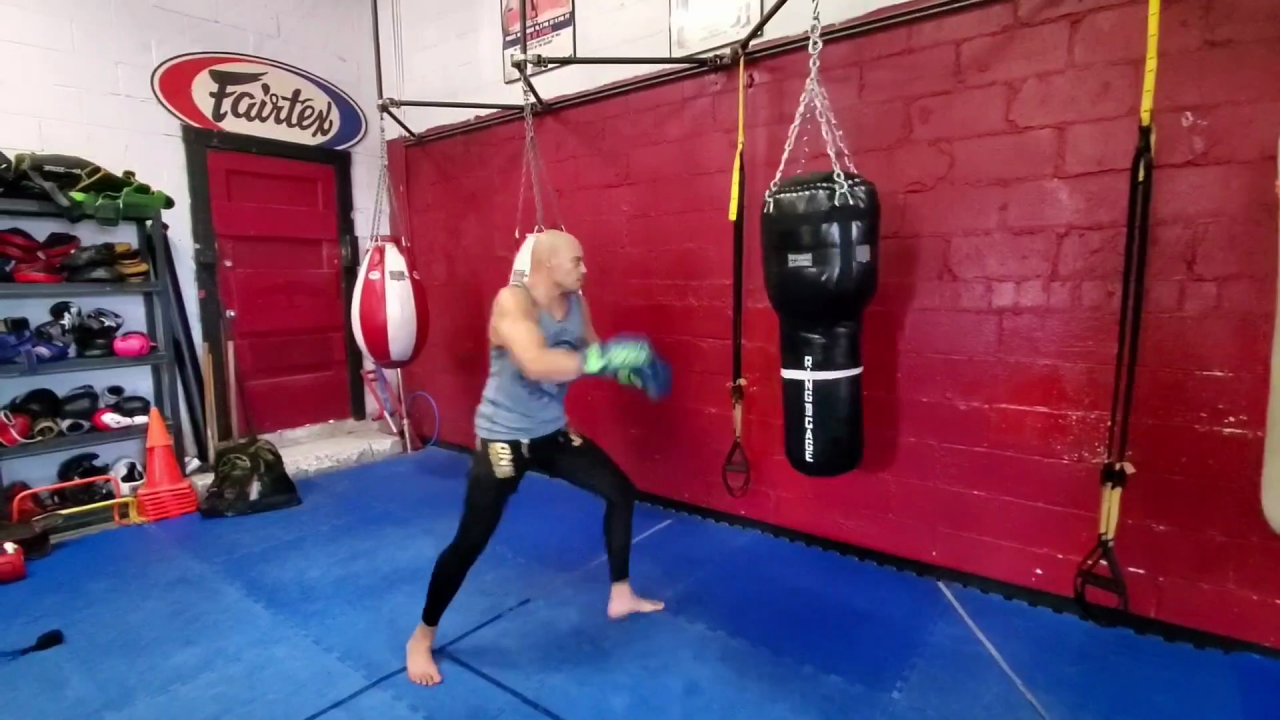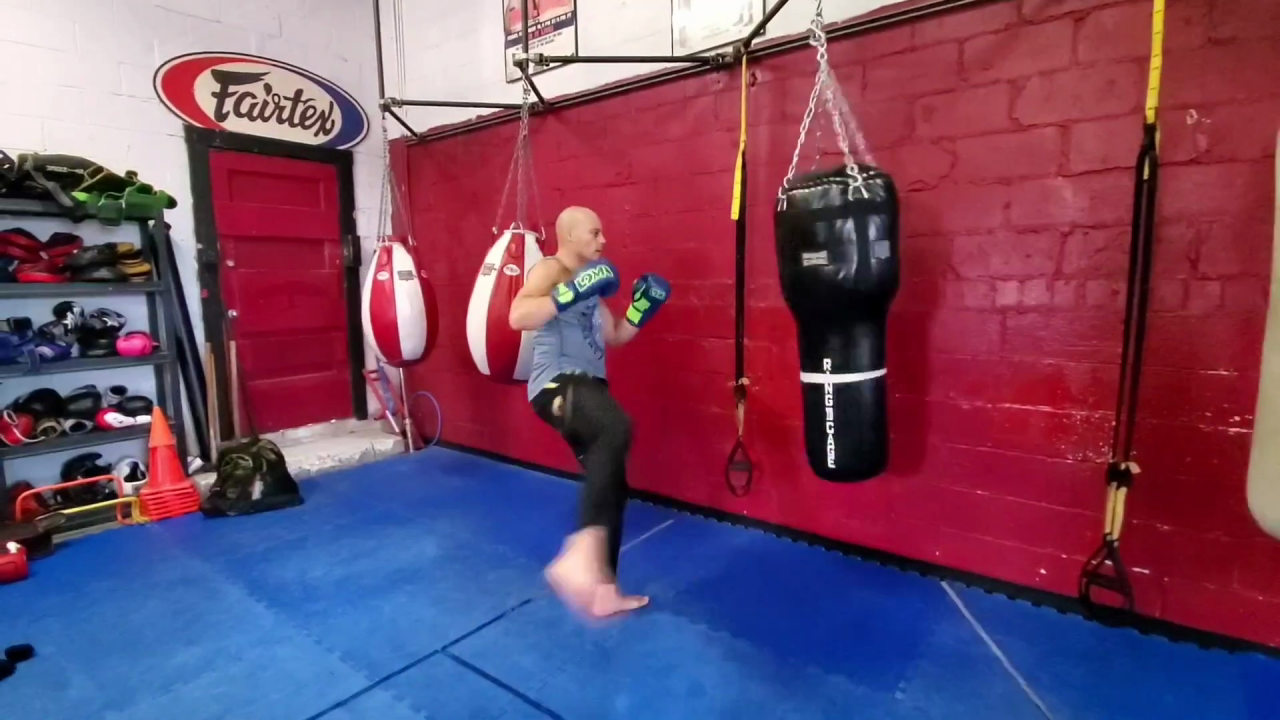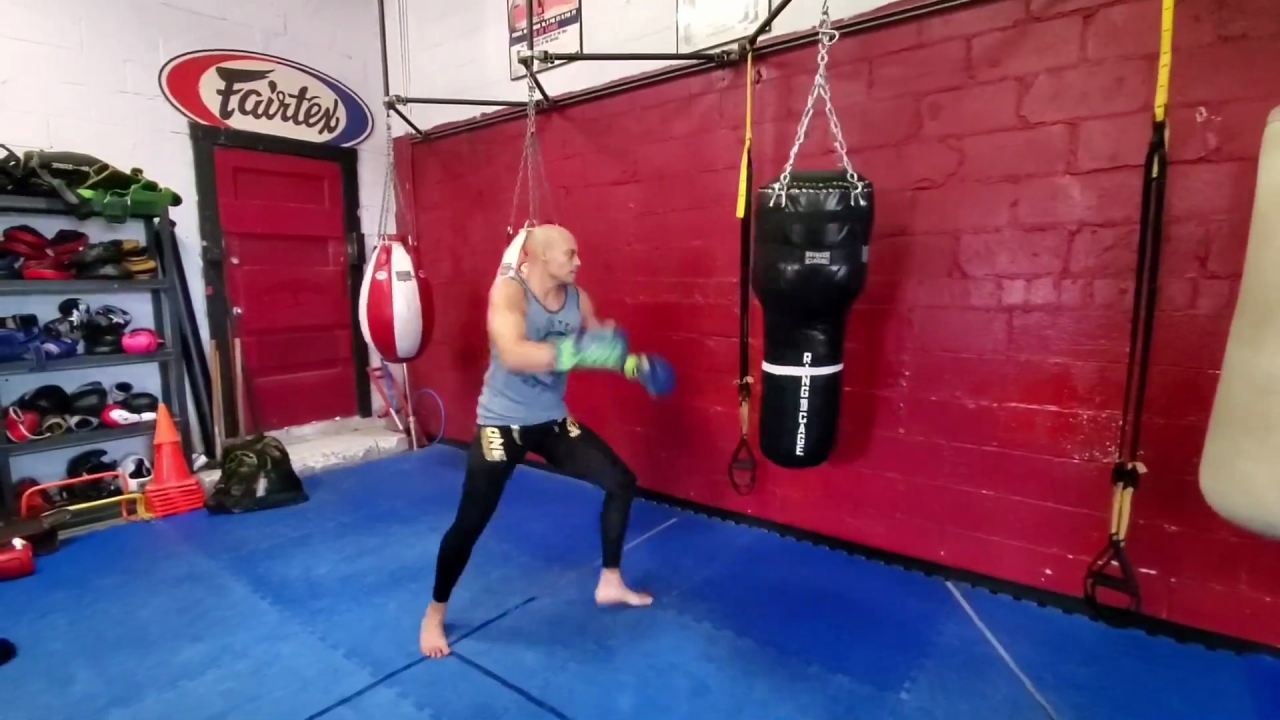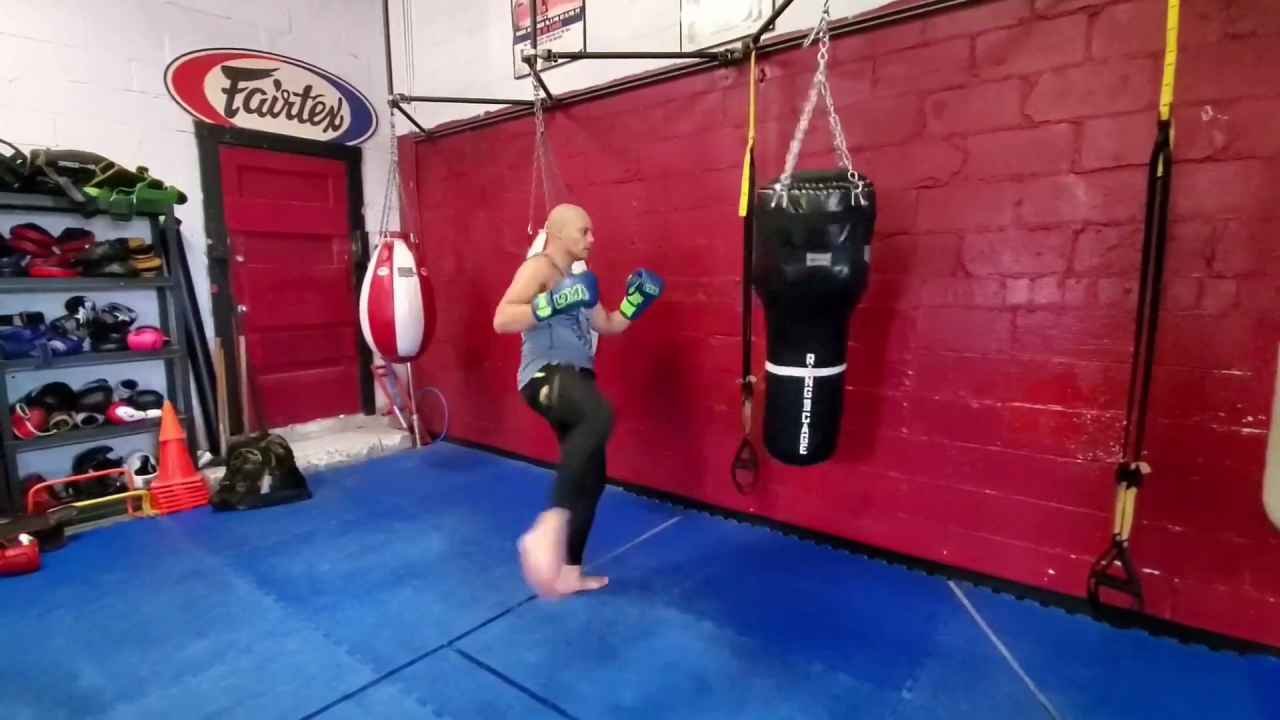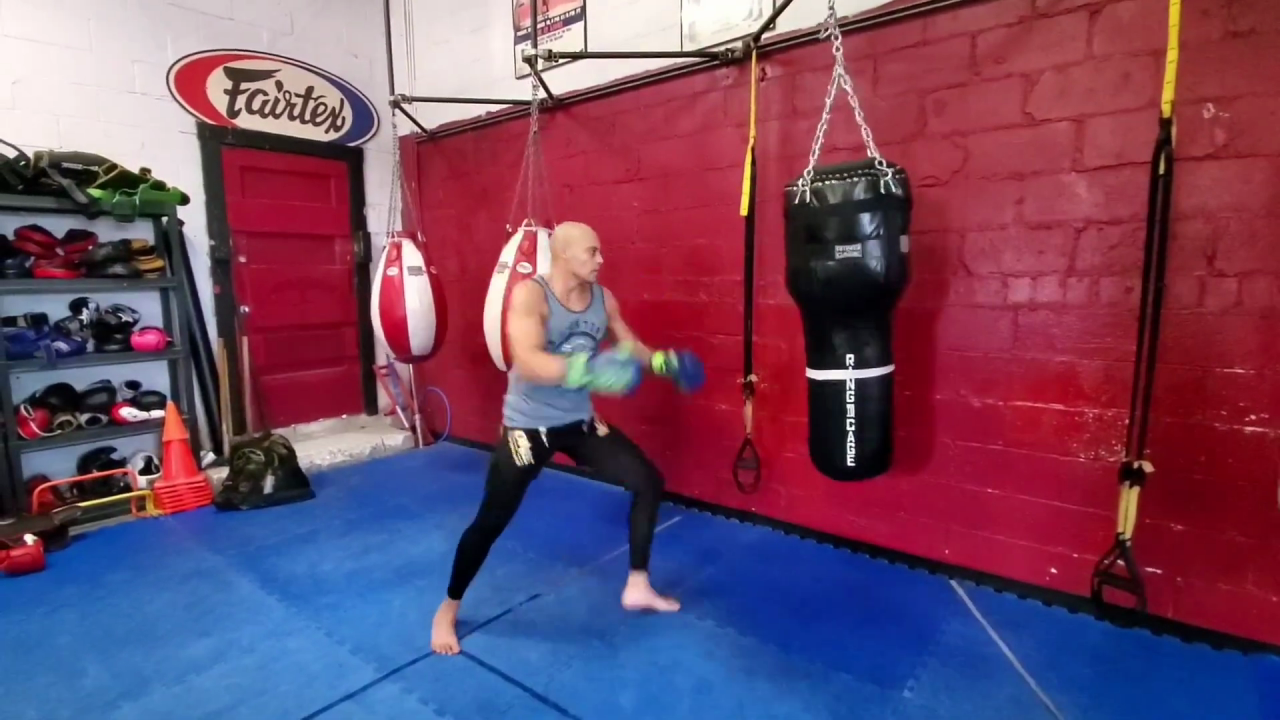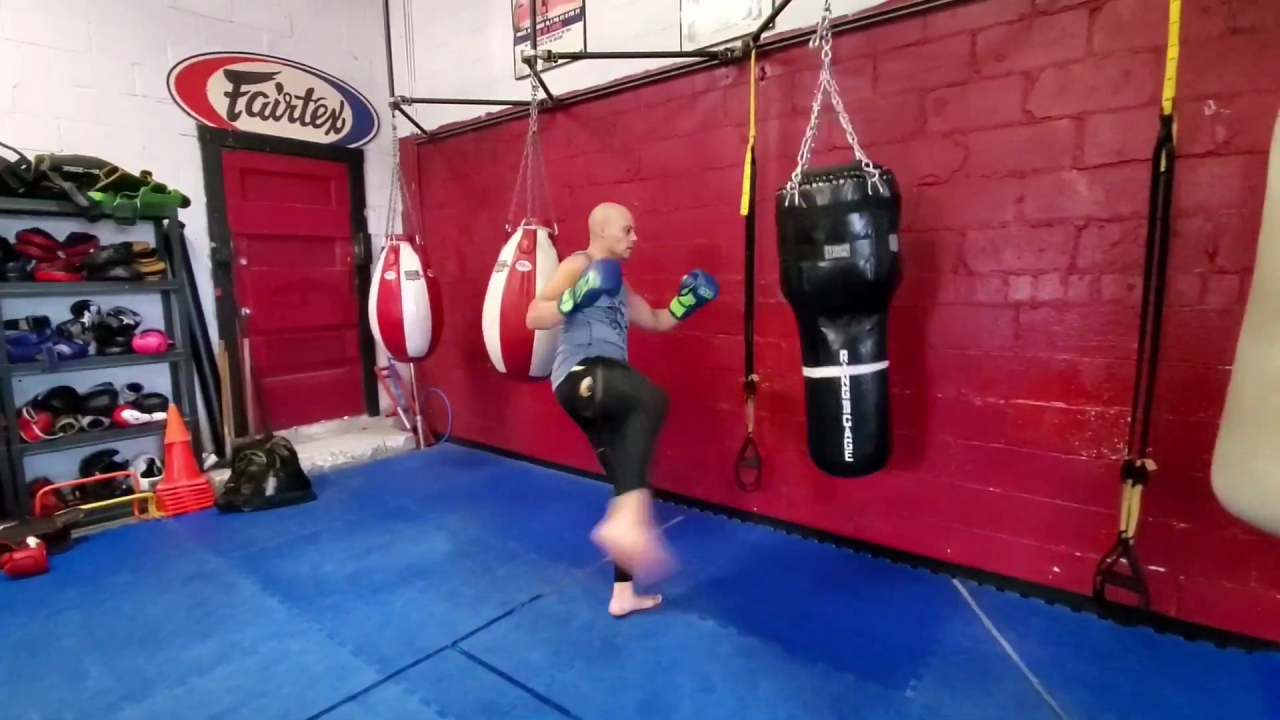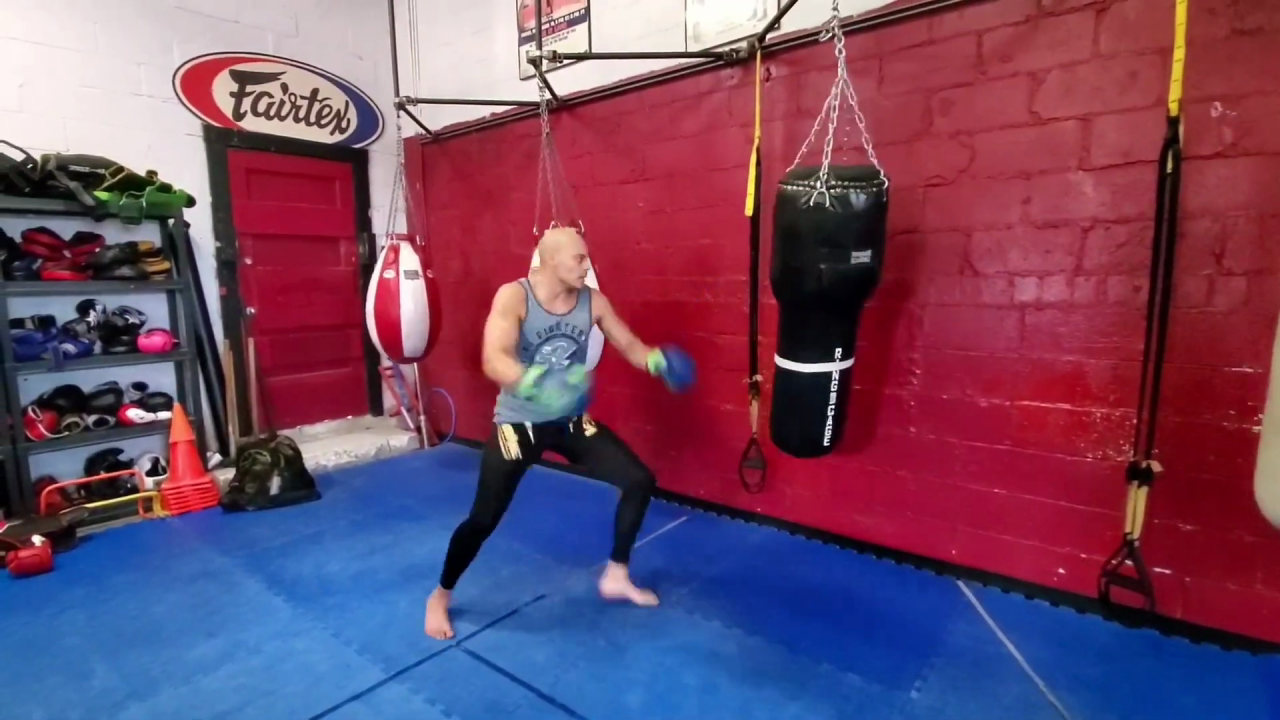
dt=0.7s
person 1, frame 1
left shoulder: (575, 304)
right shoulder: (513, 301)
left elbow: (594, 352)
right elbow: (540, 366)
left wrist: (635, 371)
right wrist: (611, 358)
left hip: (553, 431)
right hip: (504, 437)
left knee: (621, 493)
right knee: (470, 542)
left ankle: (621, 595)
right ankle: (423, 636)
person 1, frame 2
left shoulder: (596, 280)
right shoulder: (549, 269)
left elbow: (615, 337)
right elbow: (518, 318)
left wrist: (640, 305)
right wrist: (572, 291)
left hip: (586, 385)
right hip: (558, 386)
left knee: (614, 486)
right knee: (617, 433)
left ankle: (607, 592)
right ankle: (583, 551)
person 1, frame 3
left shoulder: (577, 298)
right shoulder: (509, 291)
left elbow: (606, 345)
right elbow: (515, 356)
left wrist: (642, 367)
right wrist: (580, 352)
left hip: (553, 421)
right hip: (502, 425)
left knee: (621, 483)
right knee: (470, 524)
left ankle: (611, 582)
right ankle: (435, 613)
person 1, frame 4
left shoulder: (581, 270)
right shoulder: (542, 268)
left elbow: (607, 326)
right elbow: (503, 321)
left wrist: (634, 298)
right wrist: (553, 301)
left hip: (576, 376)
right hip: (550, 375)
left knee: (594, 478)
right knee: (600, 418)
left ankle: (569, 569)
right ankle: (551, 529)
person 1, frame 5
left shoulder: (602, 298)
right shoulder: (530, 294)
left elbow: (631, 350)
right elbow: (526, 362)
left wrist: (672, 364)
right wrist: (593, 373)
left hip: (579, 420)
right hip: (529, 426)
left knee: (649, 482)
right knee: (491, 521)
left ankle: (638, 587)
right ankle: (448, 609)
person 1, frame 6
left shoulder: (618, 279)
right shoulder: (579, 266)
left elbow: (655, 321)
right elbow: (535, 318)
left wrist: (687, 299)
right wrist: (576, 297)
left hip: (617, 382)
right hip: (583, 375)
left knee: (632, 486)
right knee: (652, 399)
left ankle: (624, 593)
right ankle: (628, 518)
person 1, frame 7
left shoulder: (593, 301)
right shoulder: (513, 296)
left elbow: (631, 347)
right elbow: (495, 362)
left wrist: (664, 363)
right wrist: (541, 387)
left hip: (572, 419)
right hip: (519, 424)
left knee: (640, 481)
right knee: (484, 518)
left ankle: (617, 574)
right ankle: (440, 596)
